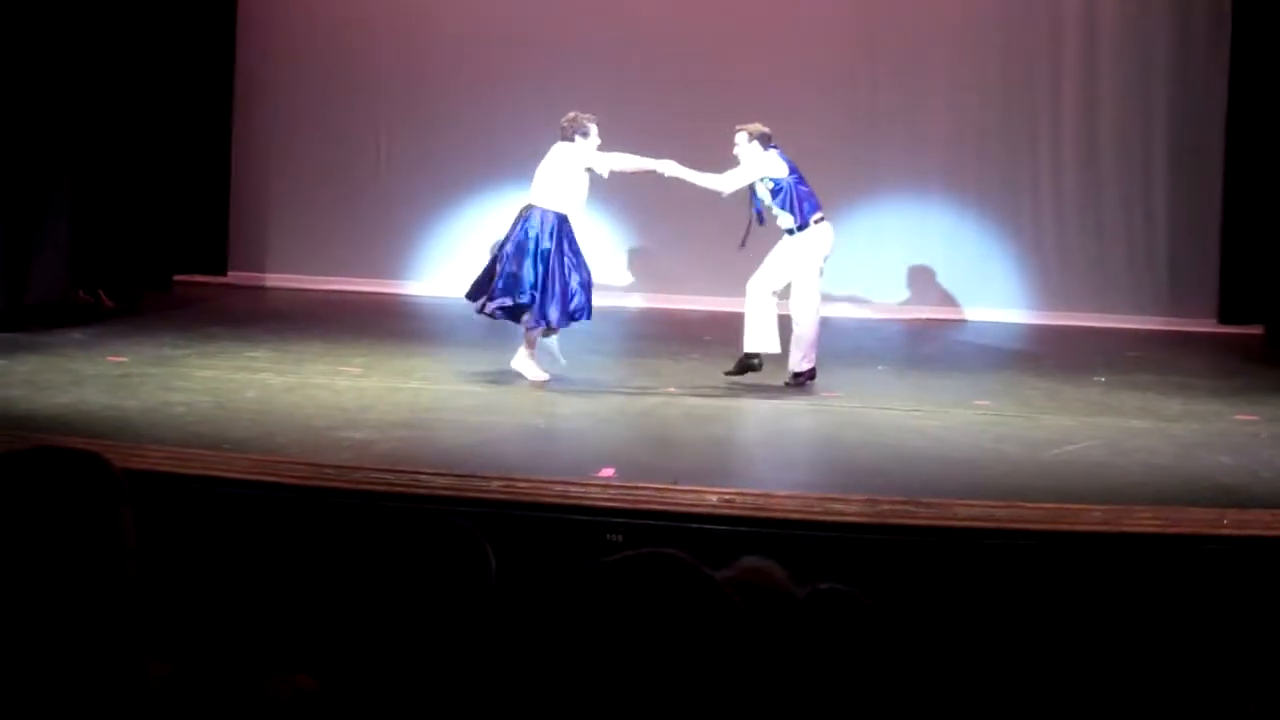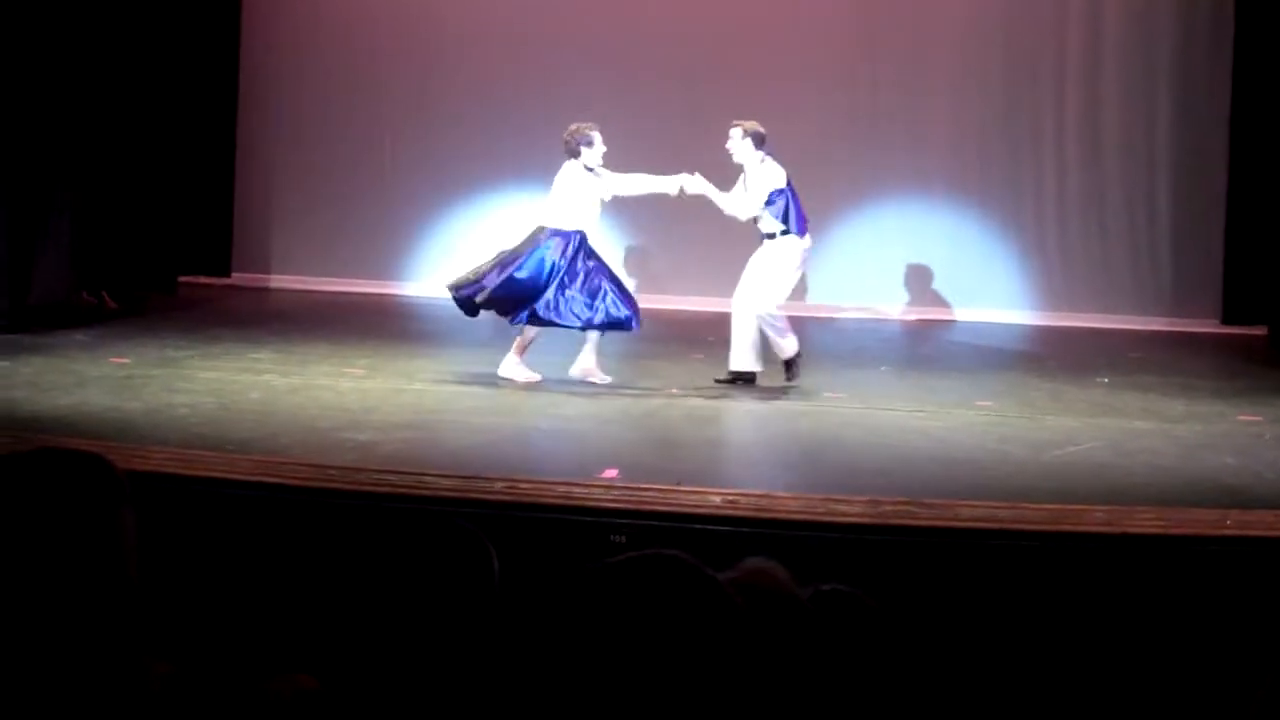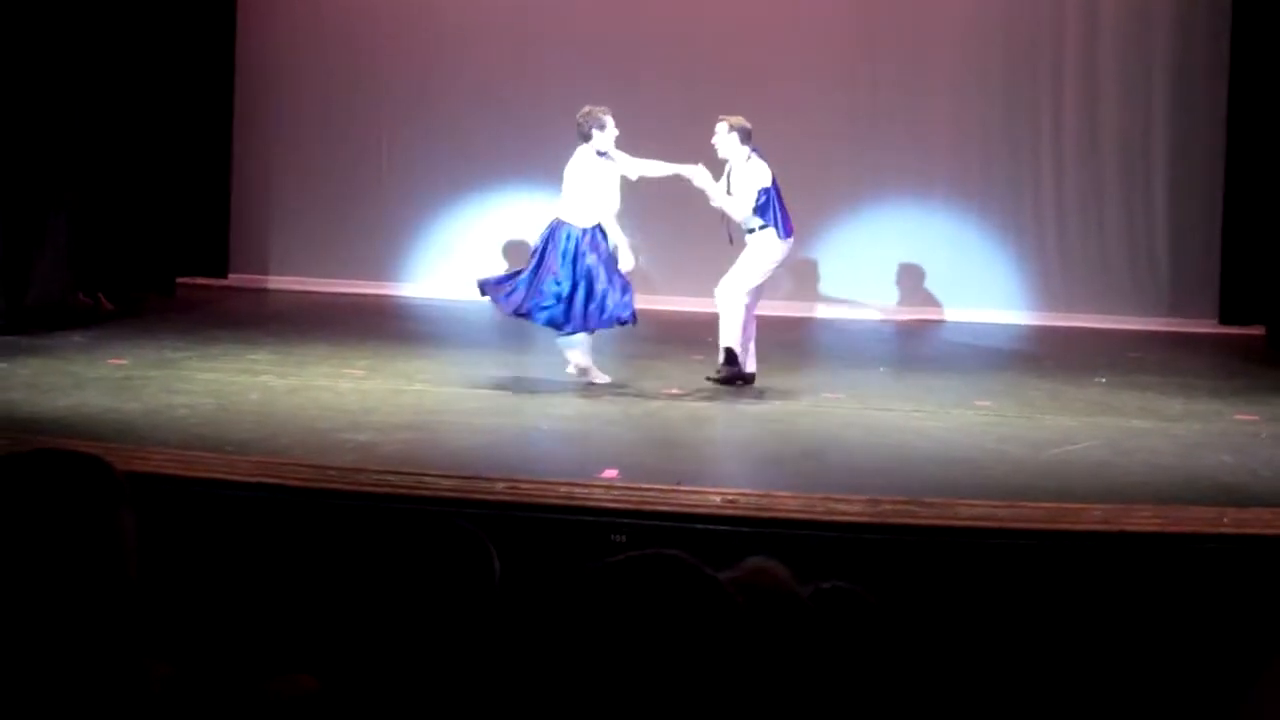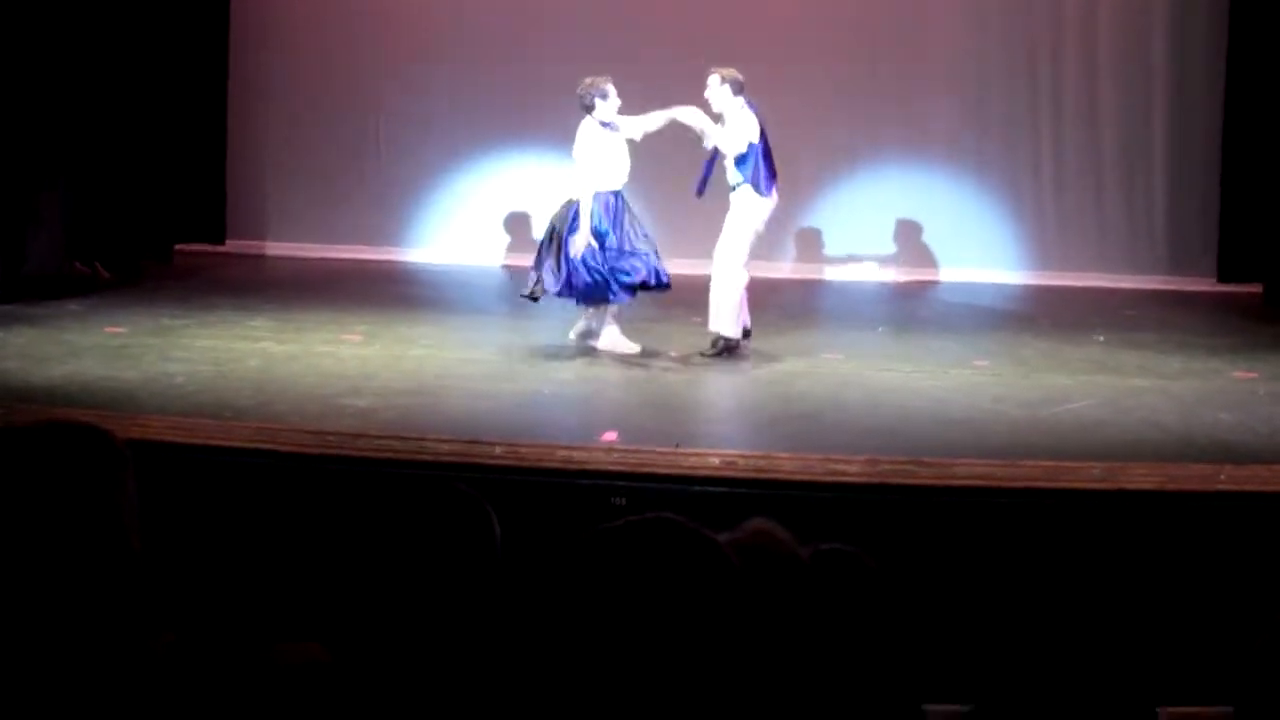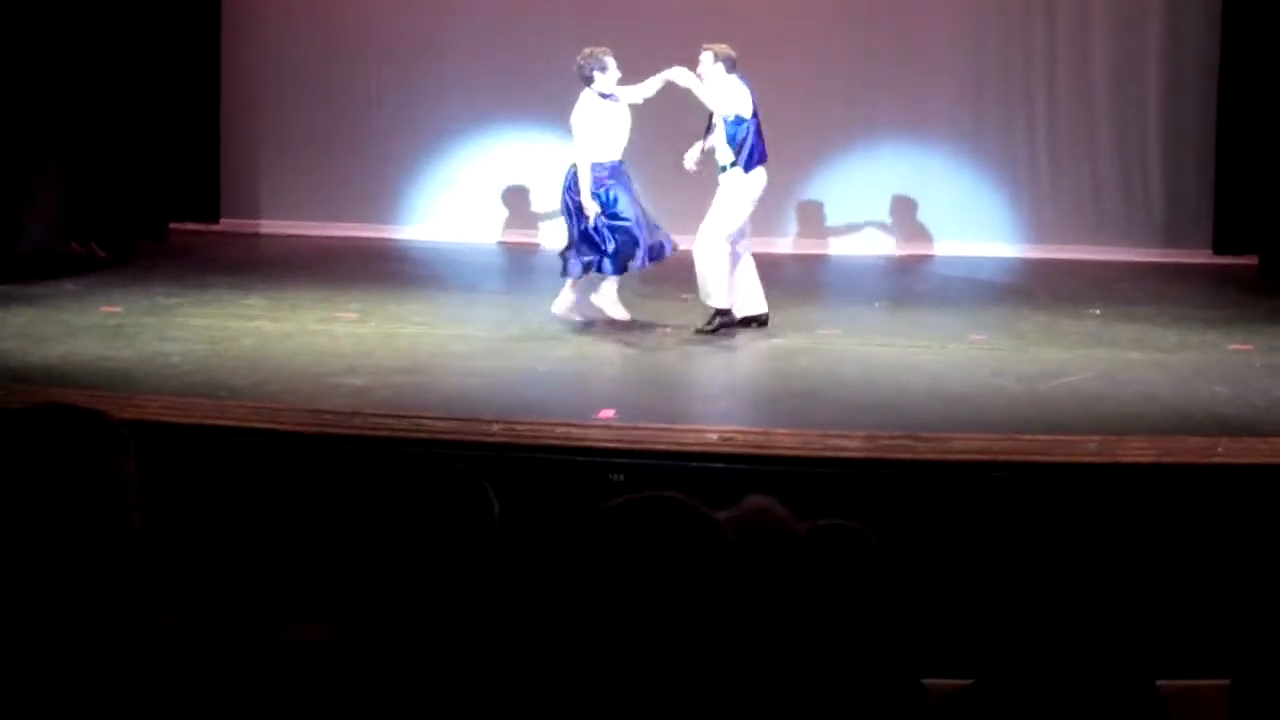
dt=0.2s
person 1, frame 1
left shoulder: (770, 160)
right shoulder: (759, 169)
left elbow: (724, 183)
right elbow: (727, 185)
left wrist: (682, 172)
left hip: (812, 235)
right hip: (793, 238)
left knee: (802, 302)
right knee: (758, 287)
left ankle: (803, 368)
right ankle: (753, 354)
person 1, frame 2
left shoulder: (768, 171)
right shoulder: (749, 173)
left elbow: (743, 211)
right elbow: (733, 204)
left wrist: (708, 190)
right wrist: (705, 189)
left hip: (789, 242)
right hip: (772, 243)
left knee: (765, 304)
right knee: (743, 301)
left ankle: (789, 352)
right ankle: (744, 367)
person 1, frame 3
left shoulder: (755, 167)
right shoulder: (734, 167)
left elbow: (740, 212)
right elbow: (719, 199)
left wrist: (709, 185)
right wrist: (707, 186)
left hip: (770, 240)
right hip: (758, 240)
left knee: (728, 290)
right knee: (741, 300)
left ankle: (732, 355)
right ankle: (743, 369)
person 1, frame 4
left shoulder: (745, 117)
right shoulder: (732, 118)
left elbow: (733, 149)
right elbow: (715, 140)
left wrist: (702, 121)
right wrist: (702, 126)
left hip: (753, 197)
right hip: (745, 197)
left knee: (727, 263)
right knee: (730, 263)
left ankle: (728, 334)
right ankle: (737, 327)
person 1, frame 5
left shoulder: (738, 92)
right shoulder: (725, 99)
left elbow: (722, 108)
left wrist: (691, 82)
right wrist: (700, 146)
left hip: (743, 177)
right hip: (734, 177)
left knee: (709, 241)
right knee: (735, 245)
left ankle: (723, 310)
right ankle: (755, 311)
person 2, frame 1
left shoulder: (577, 157)
right shoulder: (564, 152)
left elbow: (608, 163)
right elbow: (612, 160)
left wrist: (652, 164)
right wrist: (653, 164)
left hip: (554, 227)
right hip: (542, 225)
left knee: (566, 289)
right knee: (545, 295)
left ankle: (546, 332)
right ankle: (525, 355)
person 2, frame 2
left shoulder: (593, 174)
right shoulder: (573, 173)
left elbow: (626, 181)
right elbow: (612, 190)
left wrist: (668, 180)
right wrist: (663, 185)
left hip: (575, 246)
right hip: (557, 243)
left knee: (602, 298)
right knee: (542, 306)
left ankle: (585, 363)
right ankle: (513, 360)
person 2, frame 3
left shoulder: (609, 157)
right shoulder: (583, 162)
left elbow: (643, 167)
right elbow: (598, 206)
left wrist: (681, 169)
right wrist: (622, 245)
left hip: (594, 235)
right hip: (576, 235)
left knee: (598, 300)
right knee: (590, 298)
left ankle: (582, 359)
right ankle: (576, 351)
person 2, frame 4
left shoulder: (612, 125)
right shoulder: (590, 137)
left elbow: (644, 124)
right elbow: (585, 184)
left wrist: (671, 113)
right wrist: (583, 228)
left hip: (611, 205)
right hip: (596, 208)
left knee: (598, 272)
right knee: (618, 268)
left ankle: (586, 327)
right ankle: (608, 333)
person 2, frame 5
left shoulder: (612, 96)
right shoulder: (586, 107)
left elbow: (643, 91)
right elbow: (582, 153)
left wrist: (666, 76)
right wrist: (585, 194)
left hip: (610, 175)
right hip: (597, 179)
left knee: (594, 242)
right knee: (627, 233)
left ankle: (567, 299)
right ankle: (607, 292)
